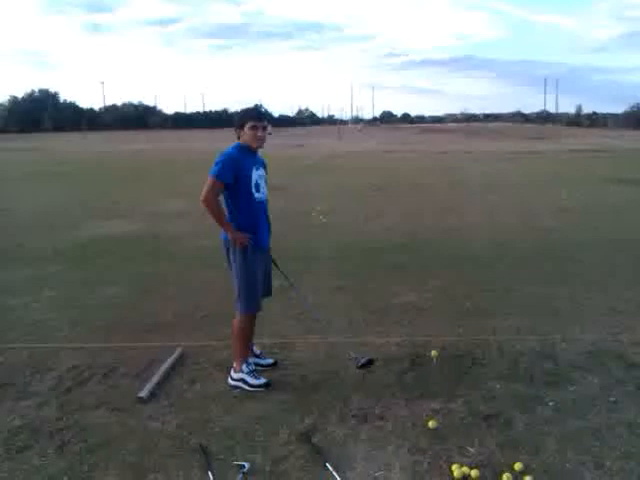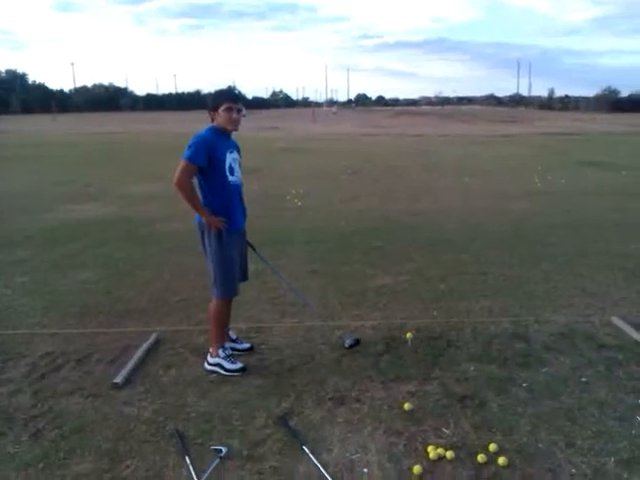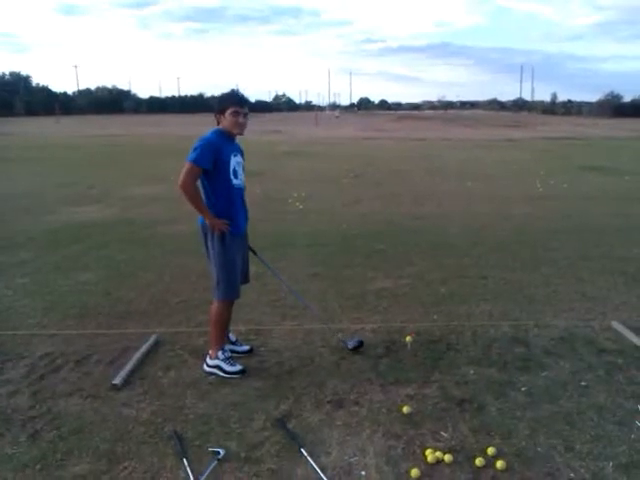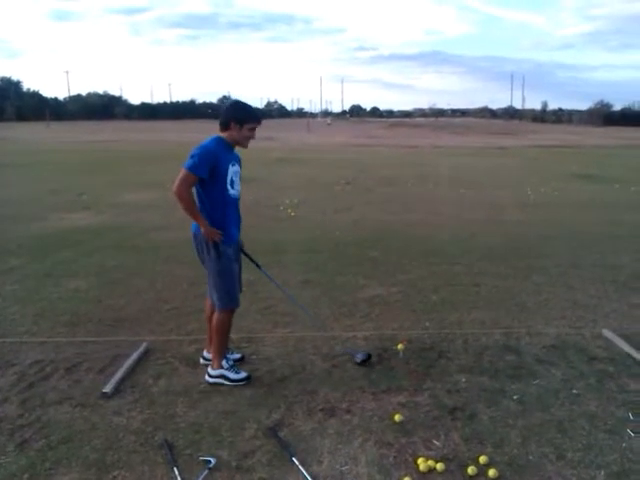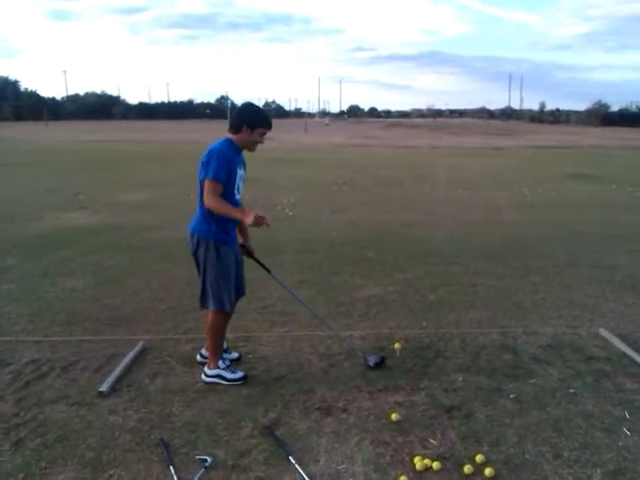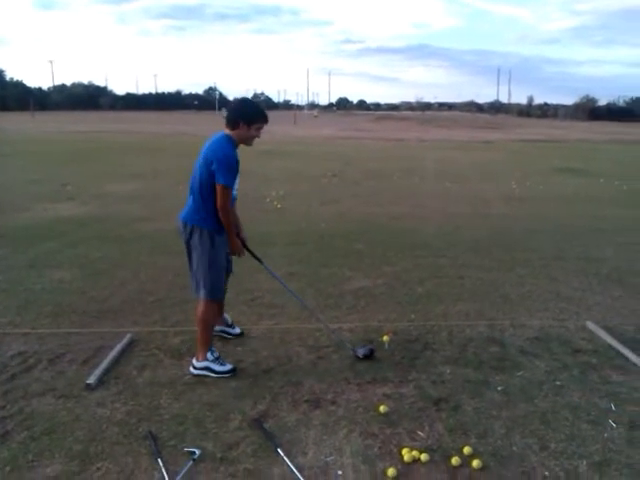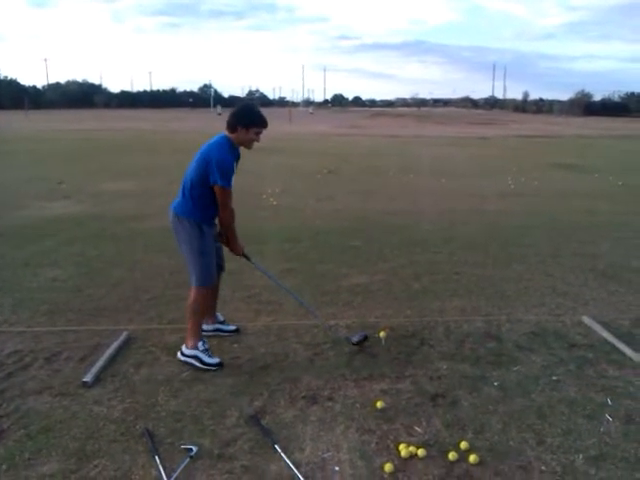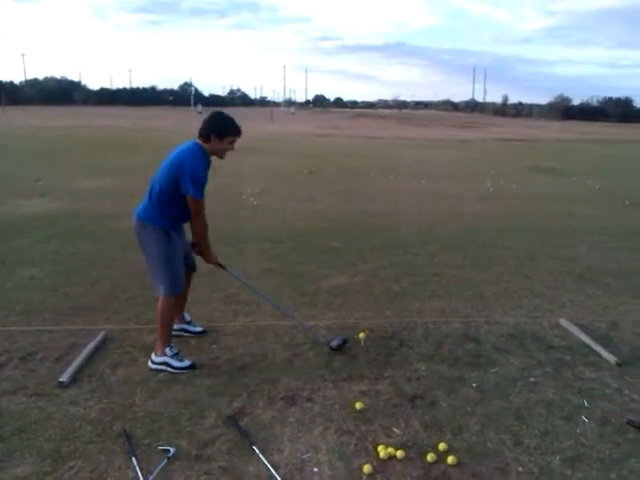
dt=0.5s
person 1, frame 1
left shoulder: (259, 161)
right shoulder: (231, 157)
right elbow: (208, 196)
right wrist: (231, 231)
left hip: (260, 241)
right hip: (243, 244)
left knee: (254, 302)
right knee: (246, 306)
left ankle: (249, 351)
right ankle: (239, 369)
person 1, frame 2
left shoulder: (232, 144)
right shoulder: (204, 140)
right elbow: (180, 180)
right wrist: (206, 215)
left hip: (235, 225)
right hip: (219, 227)
left knee: (230, 287)
right knee: (223, 290)
left ankle: (224, 336)
right ankle: (215, 354)
person 1, frame 3
left shoulder: (235, 147)
right shoulder: (210, 143)
right elbow: (185, 182)
right wrist: (209, 217)
left hip: (237, 227)
right hip: (221, 230)
left knee: (232, 288)
right knee: (225, 293)
left ankle: (225, 338)
right ankle: (214, 355)
person 1, frame 4
left shoulder: (233, 156)
right shoulder: (208, 151)
right elbow: (180, 189)
left wrist: (235, 233)
right wrist: (204, 225)
left hip: (229, 237)
right hip: (214, 239)
left knee: (217, 296)
right knee: (226, 302)
left ankle: (212, 349)
right ankle: (217, 366)
person 1, frame 5
left shoulder: (237, 156)
right shoulder: (219, 154)
right elbow: (211, 200)
left wrist: (243, 236)
right wrist: (246, 218)
left hip: (226, 237)
right hip: (211, 238)
left knee: (231, 296)
right knee: (219, 302)
left ankle: (212, 348)
right ankle: (213, 366)
person 1, frame 6
left shoulder: (222, 142)
right shoulder: (225, 154)
right elbow: (223, 206)
left wrist: (238, 228)
right wrist: (233, 239)
left hip: (210, 224)
right hip: (203, 227)
left knee: (221, 275)
right knee: (210, 291)
left ankle: (218, 320)
right ankle: (202, 358)
person 1, frame 7
left shoulder: (226, 146)
right shoulder: (221, 155)
left elbow: (221, 202)
right elbow: (225, 206)
left wrist: (224, 232)
right wrist: (233, 240)
left hip: (201, 217)
right hip: (190, 219)
left knee: (215, 270)
right knee: (202, 280)
left ankle: (210, 321)
right ankle: (191, 345)
person 1, frame 8
left shoulder: (193, 151)
right shoulder: (194, 163)
left elbow: (192, 211)
right elbow: (198, 216)
left wrist: (198, 242)
right wrist: (207, 251)
left hip: (168, 222)
right hip: (155, 226)
left knee: (186, 269)
right knee: (171, 287)
left ankle: (178, 321)
right ankle: (161, 353)
